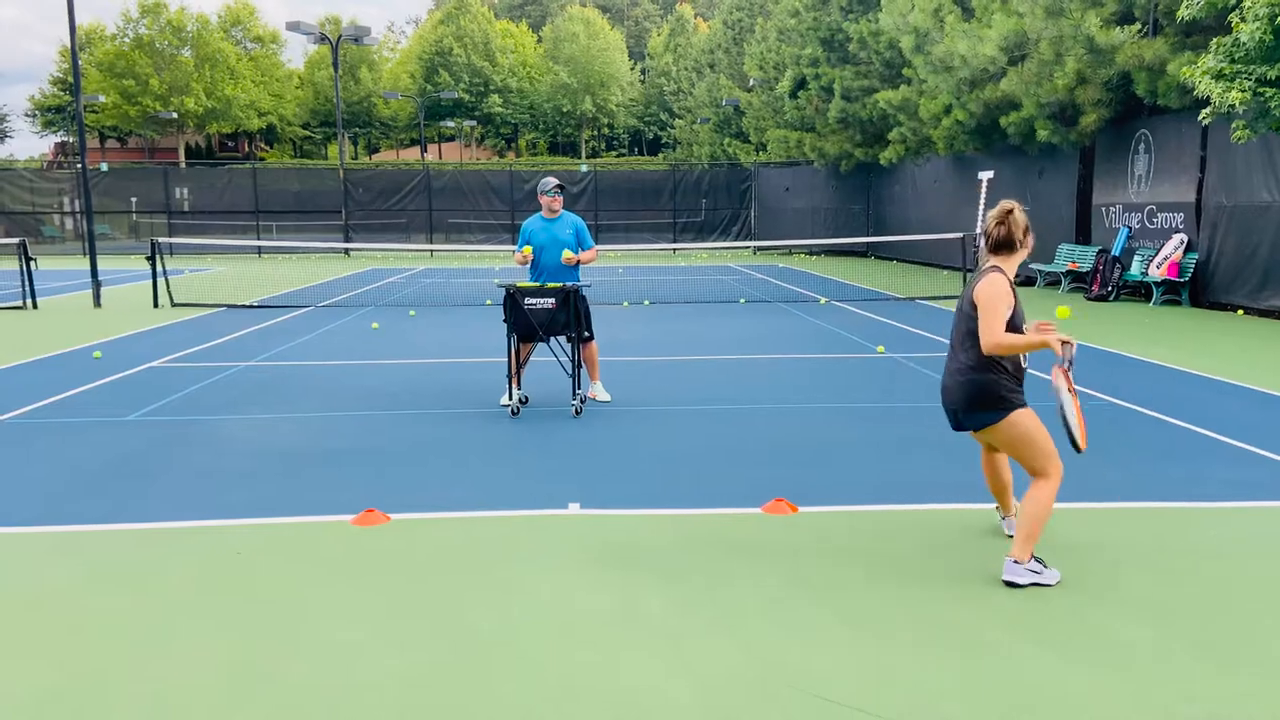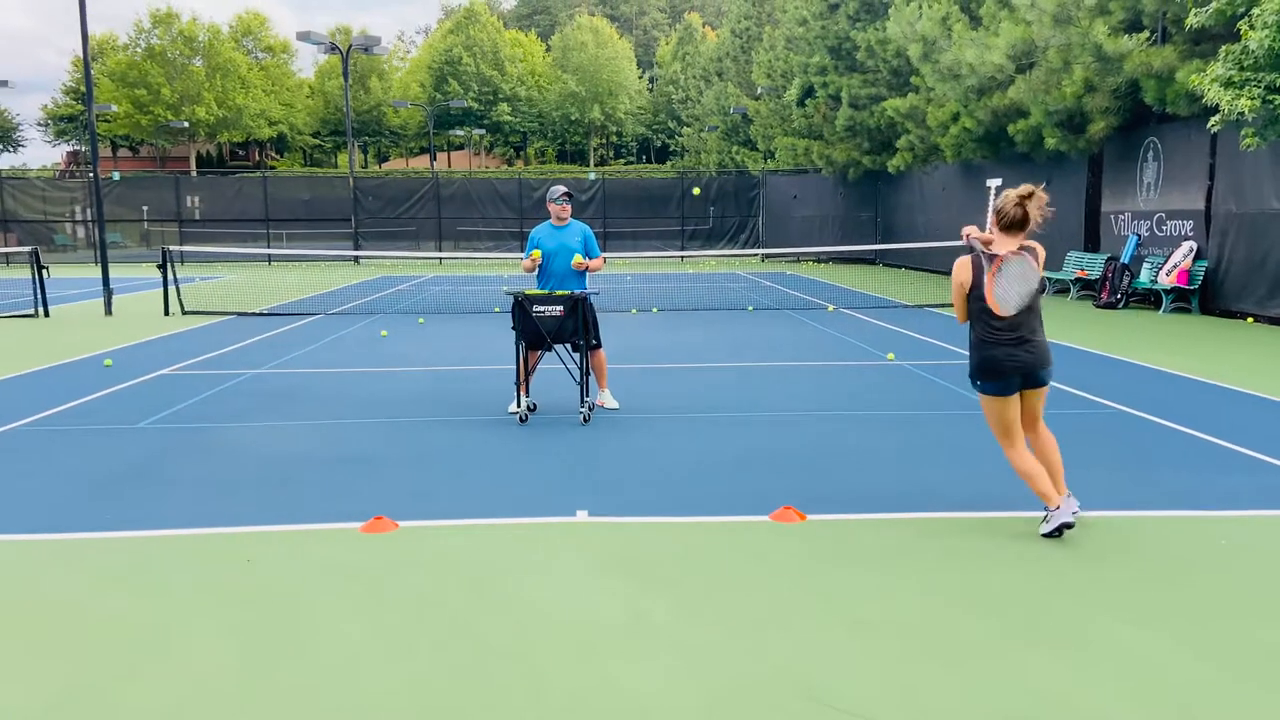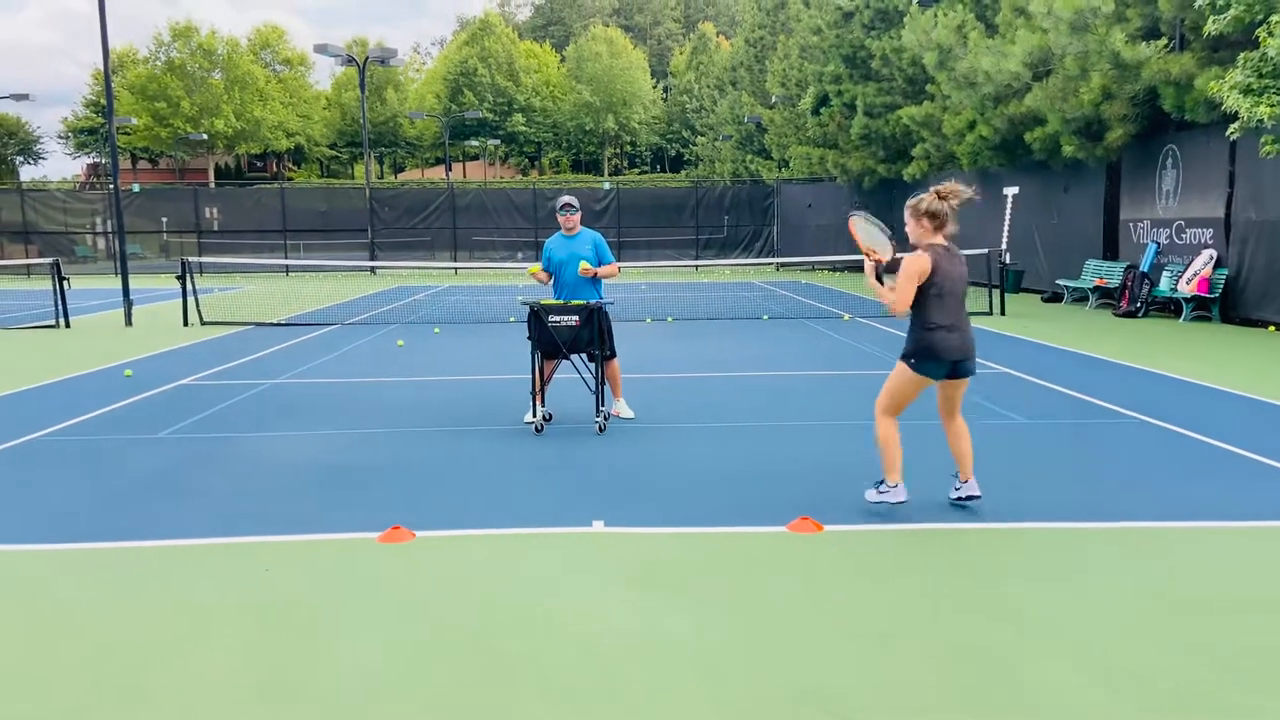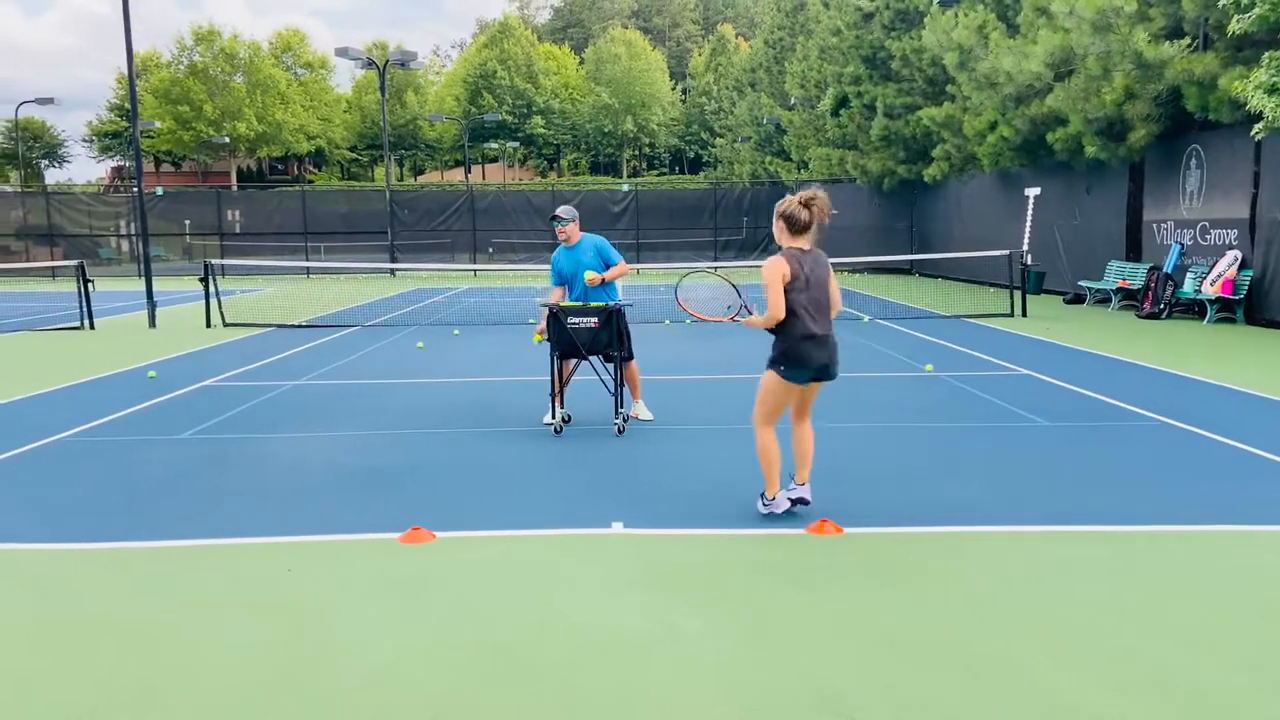
dt=0.5s
person 1, frame 1
left shoulder: (981, 280)
right shoulder: (996, 282)
right elbow: (992, 345)
left wrist: (1029, 330)
right wrist: (1043, 342)
left hip: (958, 393)
right hip: (988, 393)
left knee: (993, 446)
right knee: (1049, 472)
left ankle: (1010, 517)
right ankle: (1019, 562)
person 1, frame 2
left shoulder: (965, 265)
right shoulder: (1036, 255)
left elbow: (962, 315)
right wrist: (984, 239)
left hip: (990, 363)
right hip: (1034, 357)
left knee: (1013, 444)
right knee: (1034, 428)
left ankle: (1058, 509)
right ankle: (1064, 498)
person 1, frame 3
left shoulder: (917, 259)
right shoulder: (956, 256)
left elbow: (898, 306)
left wrist: (873, 284)
right wrist: (904, 281)
left hip: (928, 349)
right hip: (962, 347)
left knee: (884, 412)
right knee: (951, 416)
left ankle: (893, 486)
right ankle: (966, 483)
person 1, frame 4
left shoulder: (776, 264)
right shoulder: (821, 259)
left elbow: (776, 315)
right elbow: (835, 306)
left wrist: (754, 321)
left hip: (793, 353)
right hip: (826, 351)
left knee: (763, 422)
right knee: (801, 418)
left ankle: (773, 496)
right ankle: (801, 487)
person 2, frame 1
left shoulder: (575, 222)
right shoulder: (529, 225)
left elbow: (592, 252)
right elbow: (519, 256)
left wrist: (577, 259)
right wrist: (523, 258)
left knee: (586, 340)
right knee: (523, 341)
left ankle: (596, 386)
person 2, frame 2
left shoulder: (583, 230)
right shoulder: (537, 232)
left elbow: (599, 262)
right elbow: (525, 266)
left wrist: (586, 265)
right wrist: (532, 263)
left knee: (594, 347)
right knee: (531, 348)
left ankle: (604, 393)
right ankle: (521, 396)
person 2, frame 3
left shoulder: (594, 238)
right shoulder: (551, 244)
left elbow: (613, 269)
right elbow: (546, 275)
left wrist: (595, 272)
right wrist: (538, 276)
left knee: (608, 357)
right knee: (547, 357)
left ankle: (619, 403)
person 2, frame 4
left shoulder: (597, 243)
right shoulder: (557, 256)
left elbow: (623, 267)
right elbow: (558, 290)
left wrist: (602, 278)
right wrist: (545, 319)
left knee: (626, 359)
right knee: (563, 358)
left ankle: (637, 404)
right ankle: (556, 407)
